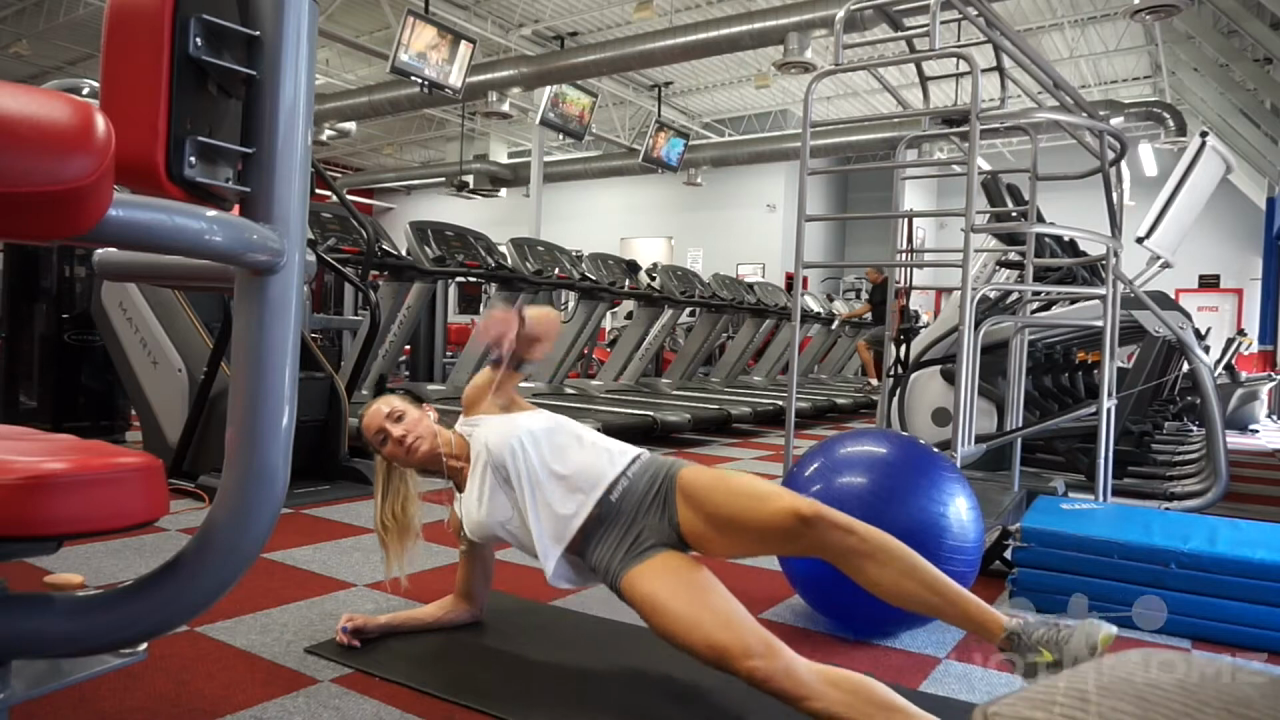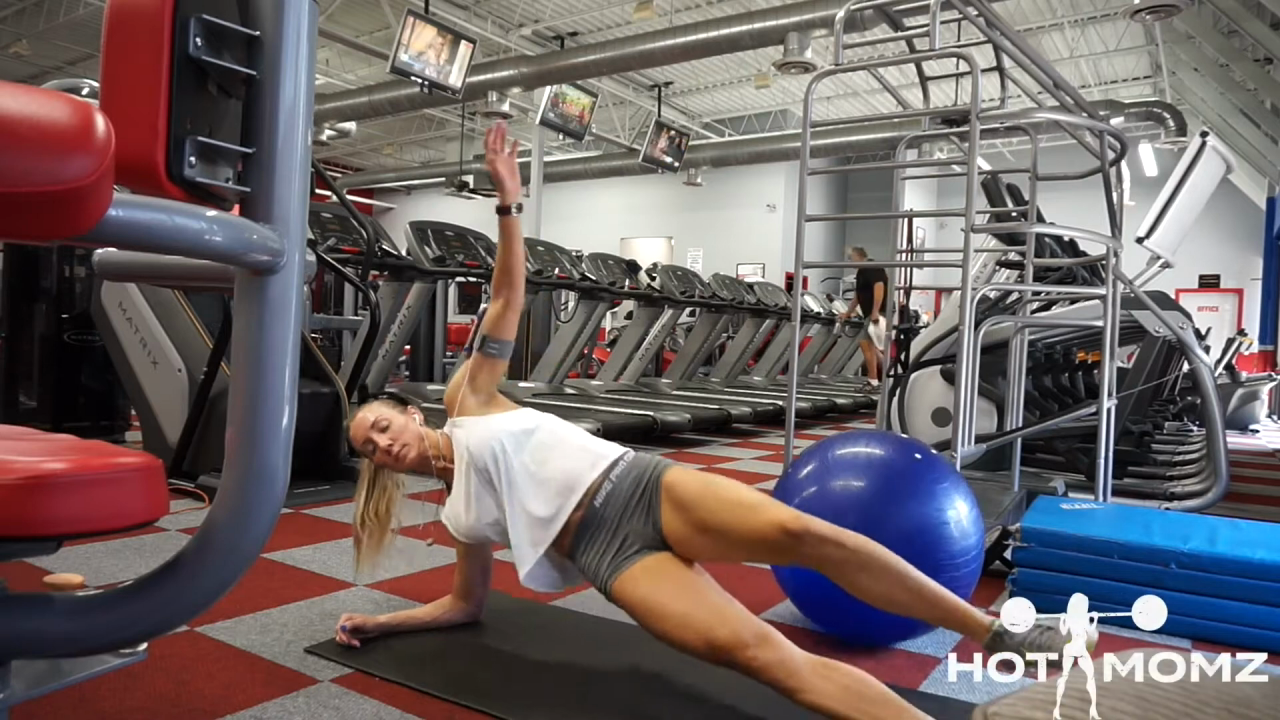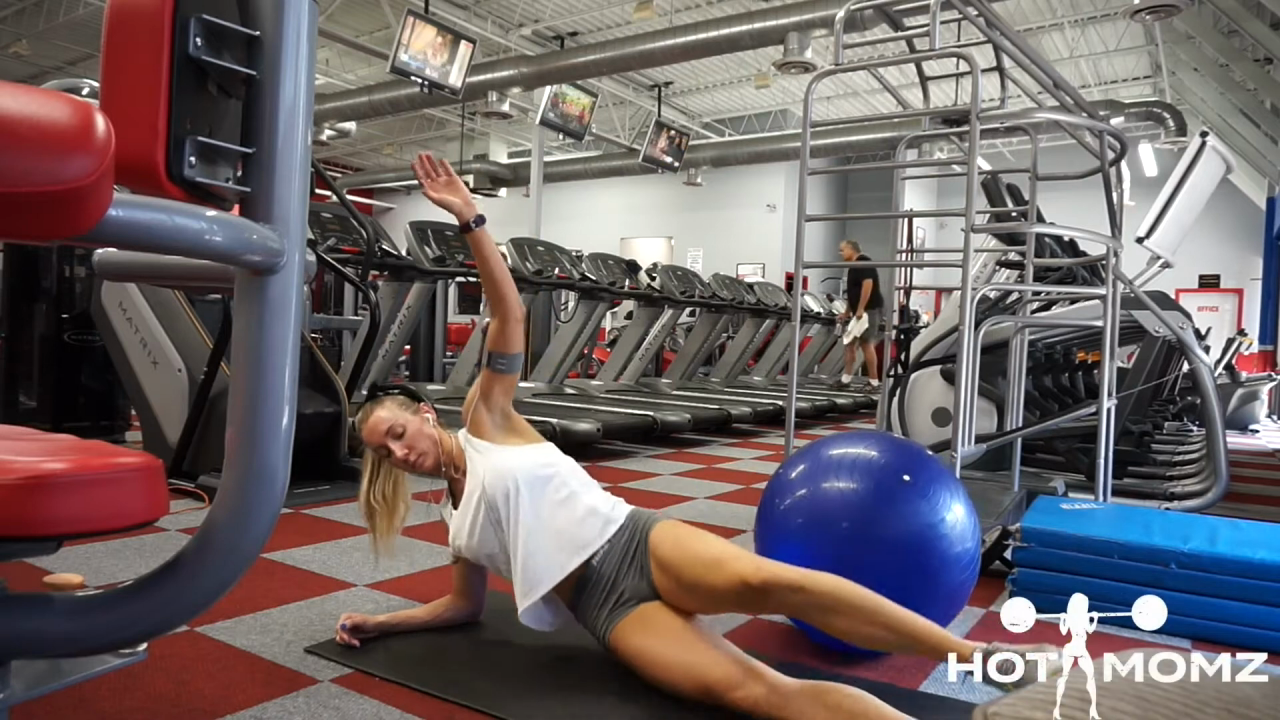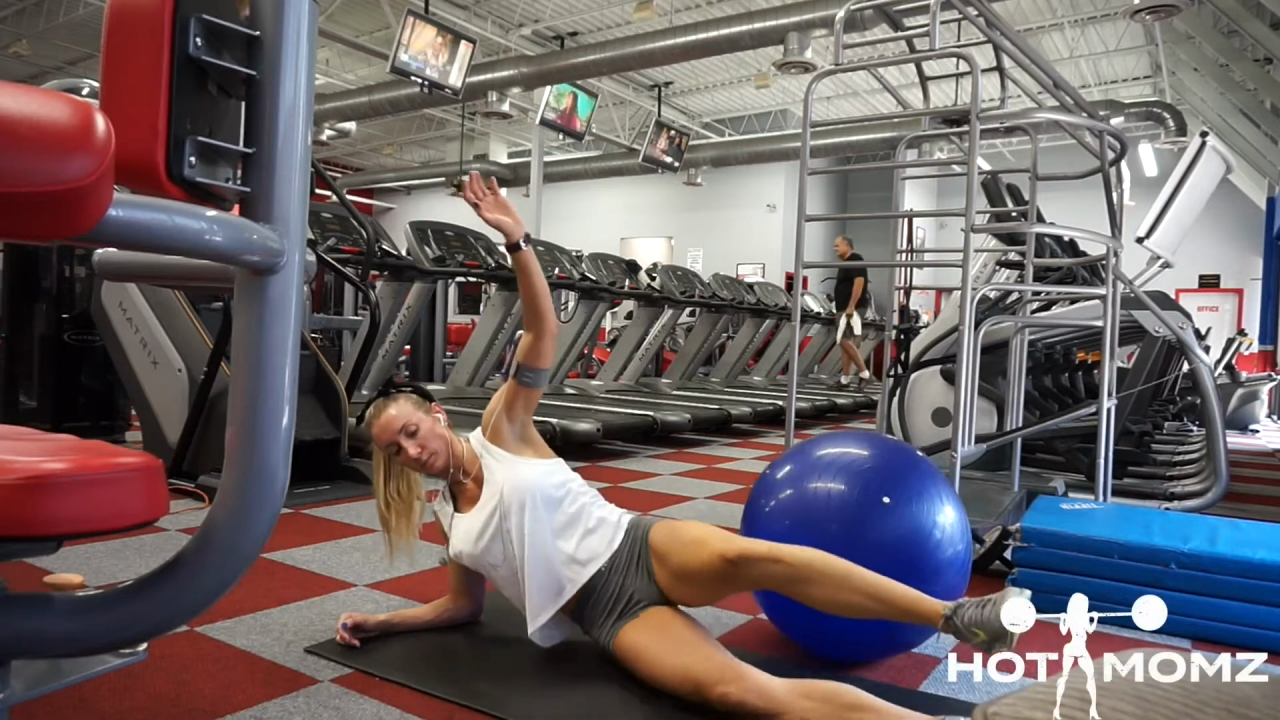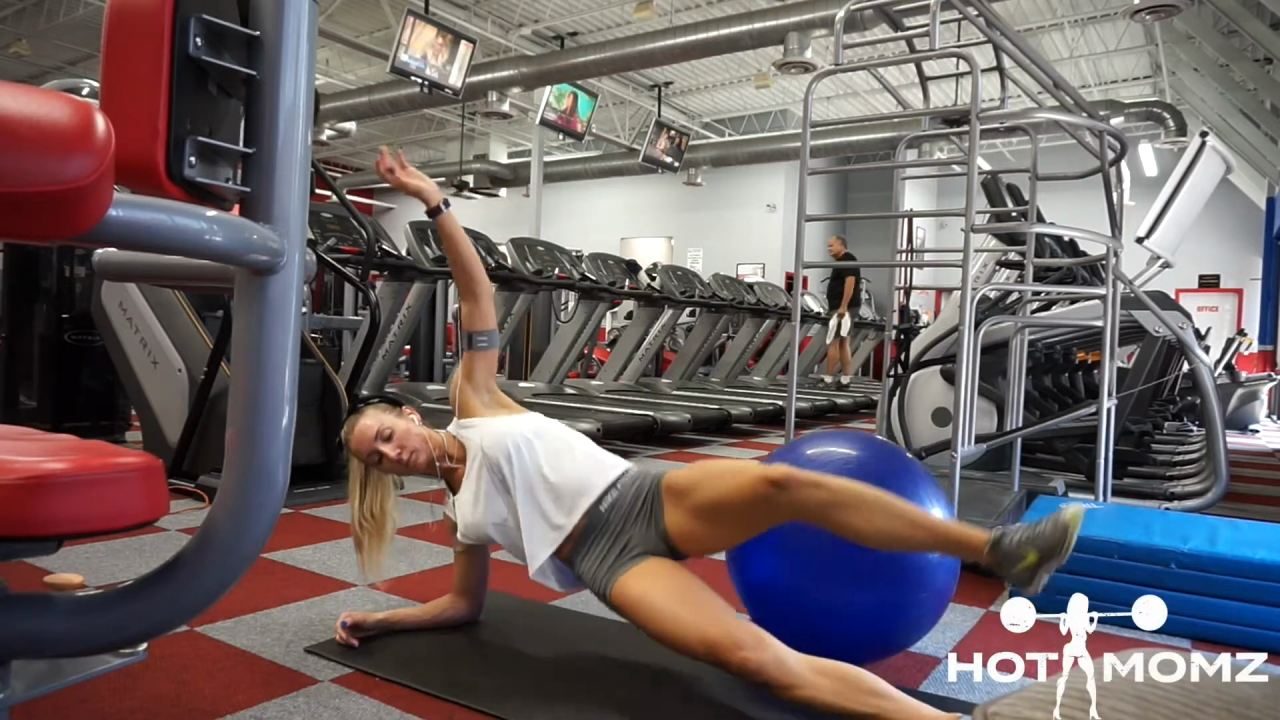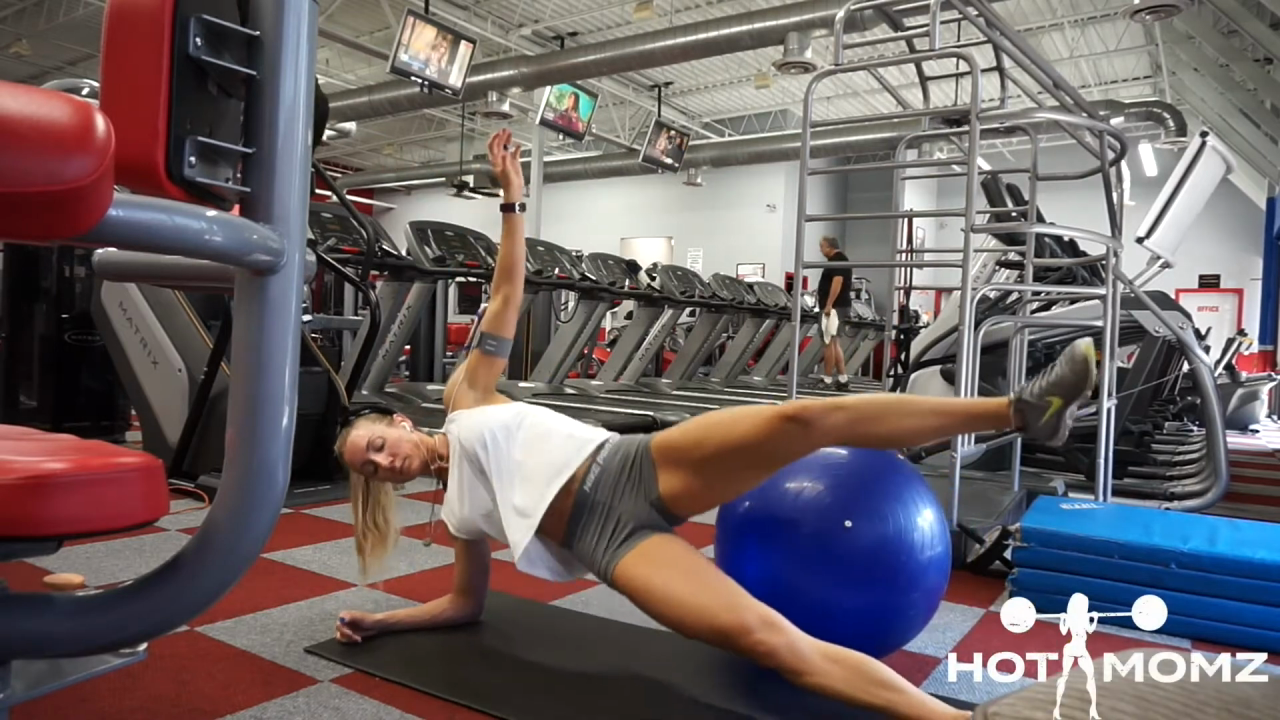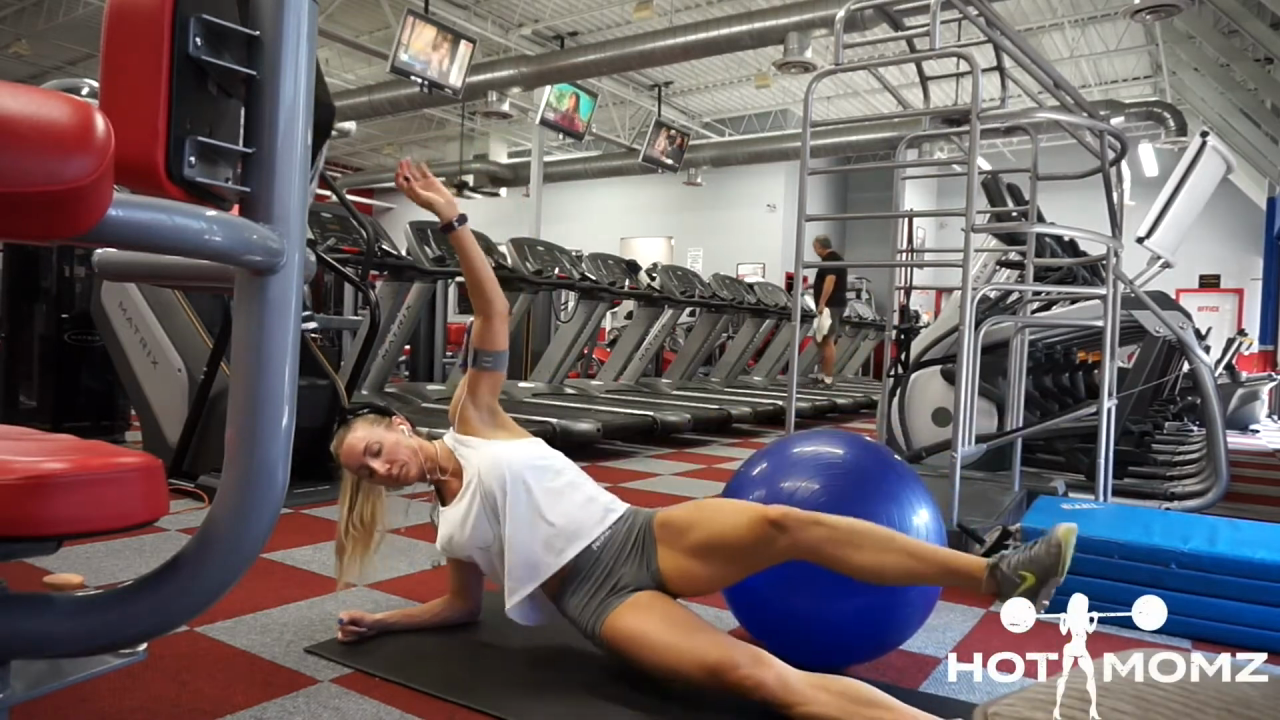
dt=0.4s
person 1, frame 1
left shoulder: (482, 400)
right shoulder: (465, 511)
left elbow: (550, 325)
right elbow: (465, 605)
left wrist: (514, 327)
right wrist: (379, 623)
left hip: (655, 485)
right hip: (626, 551)
left knee: (817, 521)
left ankle: (1013, 634)
person 1, frame 2
left shoulder: (466, 398)
right shoulder: (459, 509)
left elbow: (510, 295)
right elbow: (466, 604)
left wrist: (508, 199)
right wrist: (379, 625)
left hip: (643, 487)
right hip: (613, 552)
left knee: (803, 534)
right knee: (760, 653)
left ankle: (990, 632)
person 1, frame 3
left shoulder: (483, 418)
right shoulder: (456, 518)
left elbow: (509, 312)
right elbow: (463, 607)
left wrist: (469, 220)
right wrist: (379, 624)
left hip: (636, 542)
right hip: (610, 607)
left knee: (772, 582)
left ankle: (980, 654)
person 1, frame 4
left shoulder: (500, 428)
right shoulder: (453, 521)
left elbow: (544, 331)
right elbow: (462, 607)
left wrist: (515, 240)
right wrist: (377, 621)
left hip: (639, 548)
right hip: (611, 613)
left knee: (746, 556)
left ankle: (958, 615)
person 1, frame 5
left shoulder: (470, 399)
right shoulder: (461, 510)
left elbow: (477, 294)
right elbow: (464, 604)
left wrist: (433, 202)
right wrist: (378, 620)
left hip: (648, 497)
right hip: (614, 559)
left knee: (781, 483)
right knee: (755, 656)
left ankle: (996, 549)
person 1, frame 6
left shoulder: (464, 395)
right shoulder: (459, 507)
left elbow: (508, 294)
right elbow: (466, 604)
left wrist: (511, 196)
right wrist: (378, 621)
left hip: (639, 468)
right hip: (611, 534)
left knee: (804, 420)
right knee: (767, 639)
left ankle: (1016, 408)
person 1, frame 7
left shoulder: (472, 420)
right shoulder: (449, 528)
left elbow: (493, 310)
right elbow: (461, 606)
left wrist: (451, 218)
right wrist: (377, 621)
left hip: (637, 535)
right hip: (601, 599)
left knee: (785, 524)
left ankle: (997, 574)
